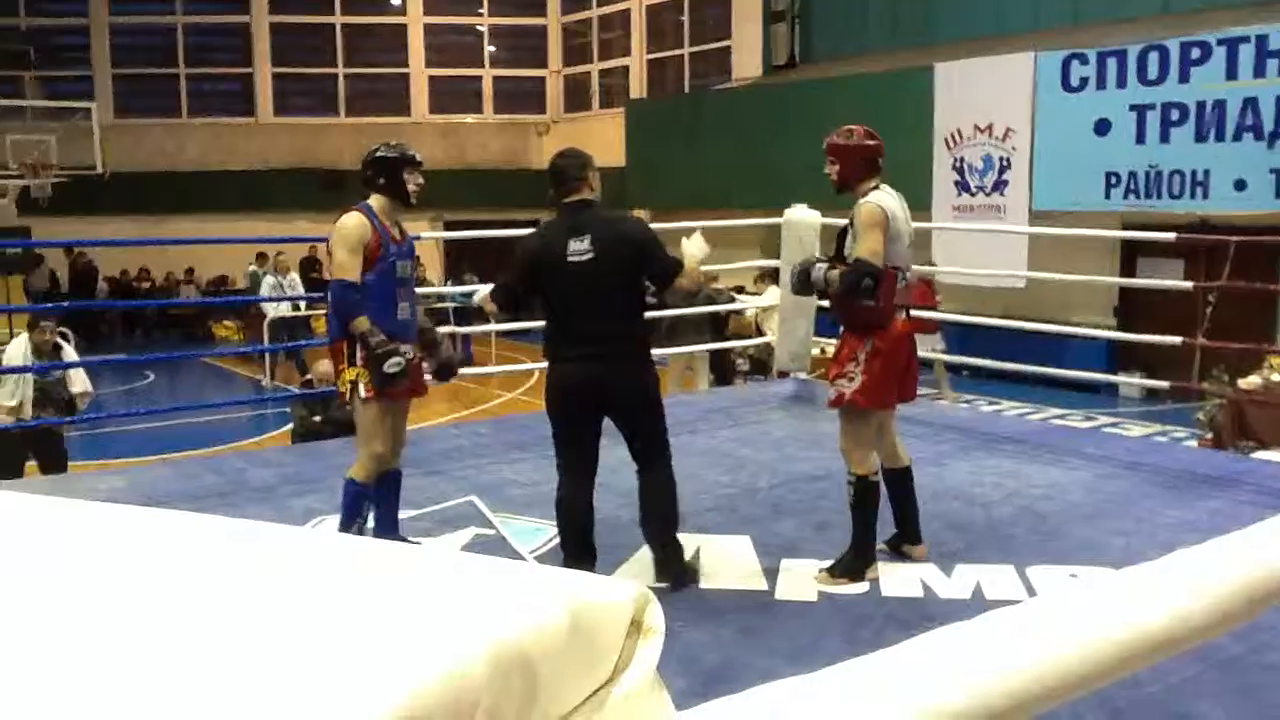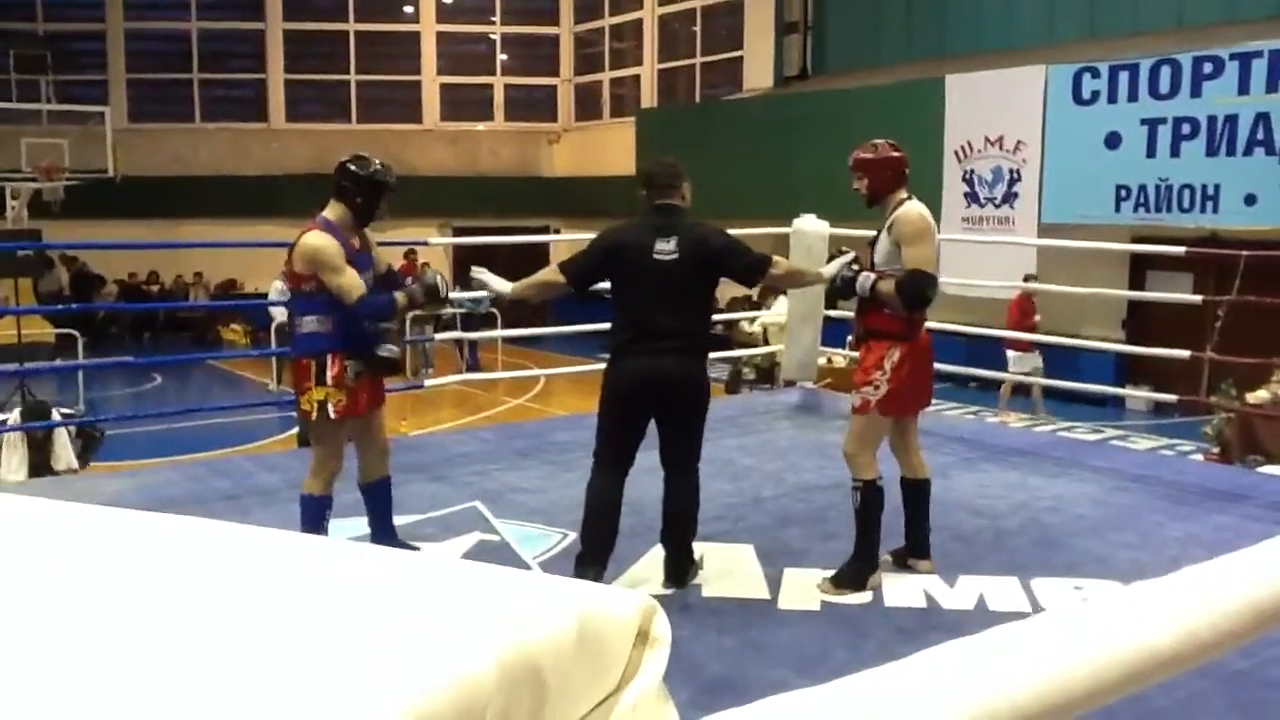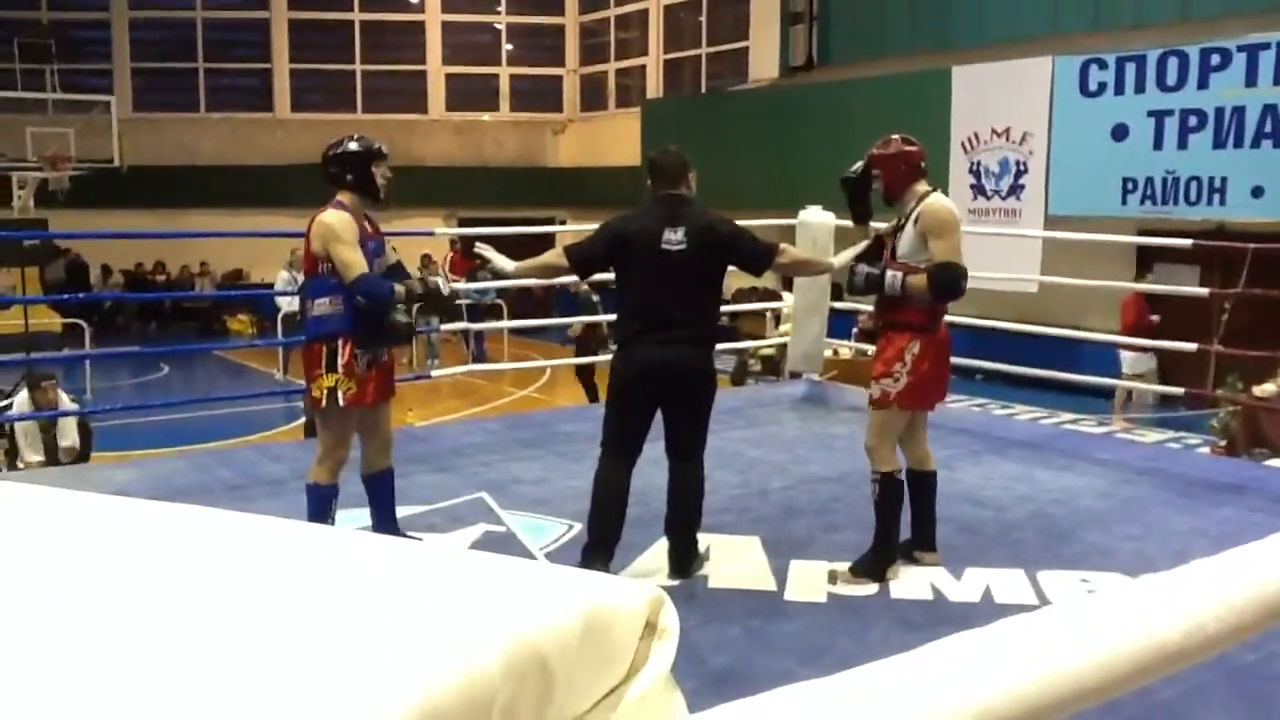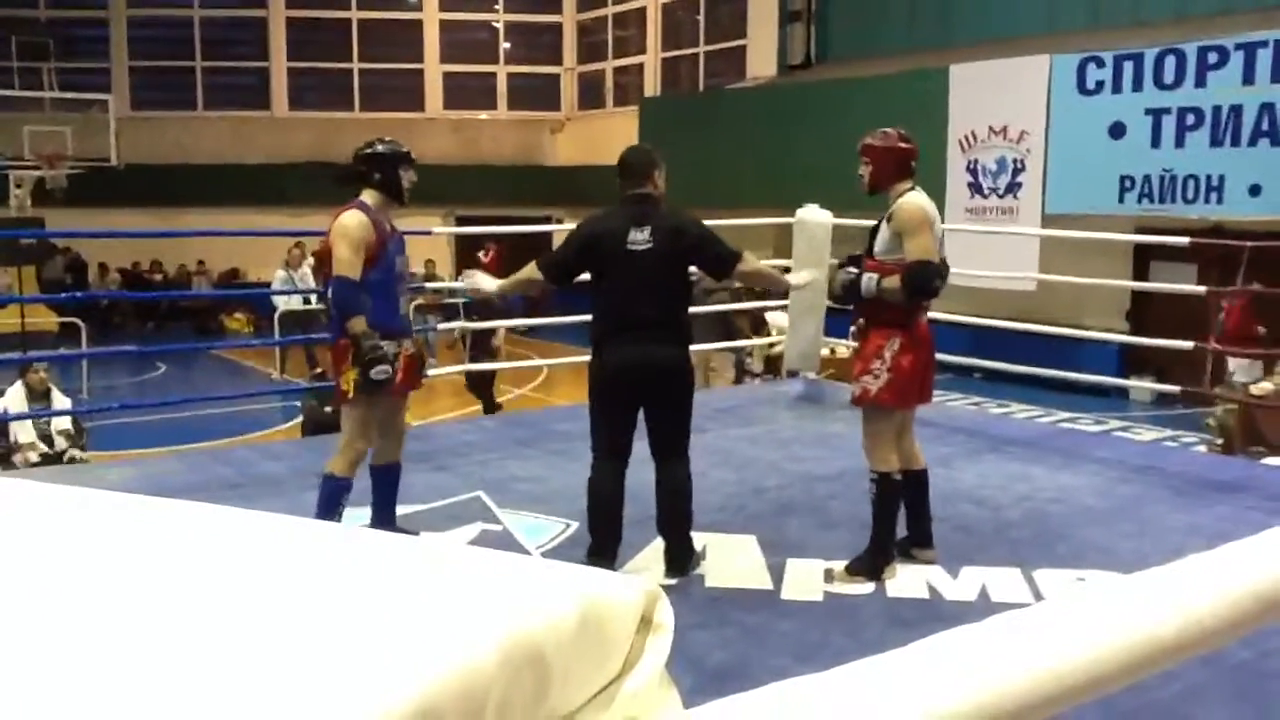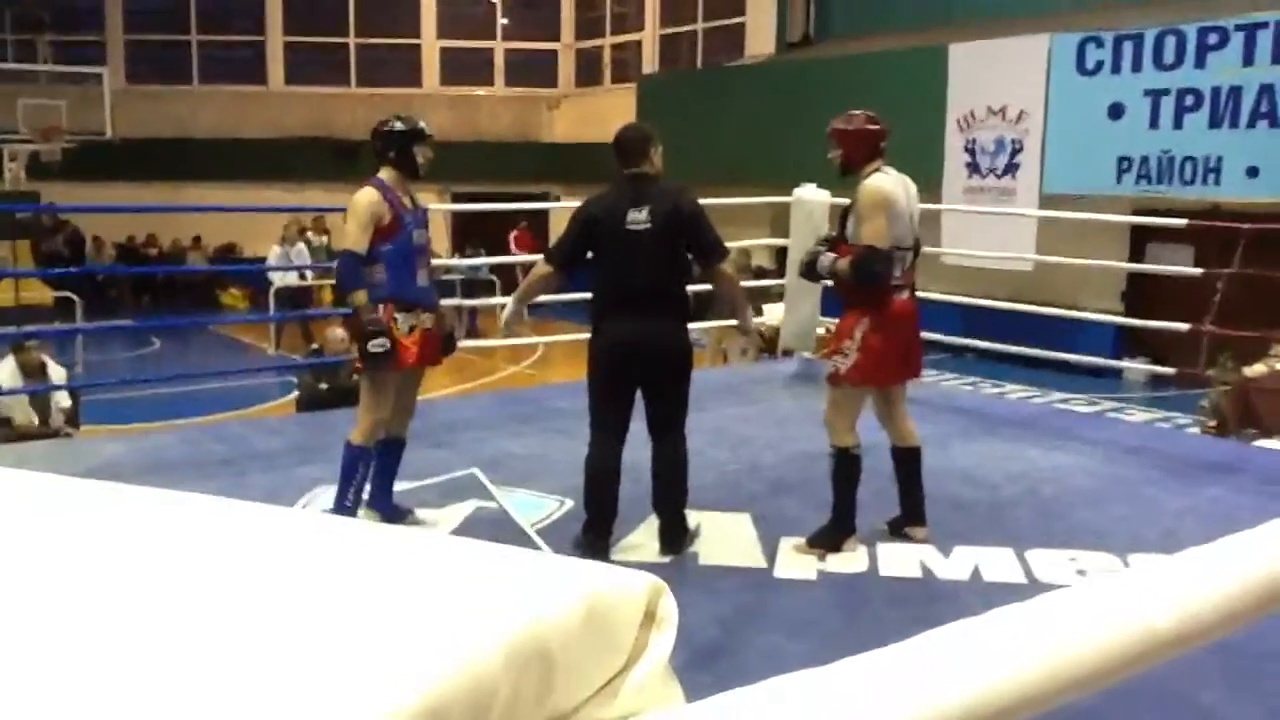
dt=1s
person 1, frame 1
left shoulder: (870, 207)
right shoulder: (892, 200)
left elbow: (862, 279)
left wrist: (817, 275)
right wrist: (835, 270)
left hip: (871, 338)
right hip: (892, 330)
left knee: (856, 447)
right knee: (884, 438)
left ankle: (861, 557)
right ankle: (910, 538)
person 1, frame 2
left shoulder: (910, 217)
right shoulder: (898, 217)
left elbow: (919, 290)
left wrist: (863, 282)
right wrist: (856, 275)
left hip: (894, 350)
right hip: (894, 346)
left knee: (858, 451)
right knee: (905, 447)
left ankle: (864, 566)
right ankle: (917, 550)
person 1, frame 3
left shoulder: (935, 210)
right shoulder: (907, 214)
left elbow: (951, 283)
right elbow: (871, 262)
left wrist: (885, 281)
right wrist: (859, 211)
left hip: (914, 343)
right hip: (902, 339)
left knee: (879, 444)
right knee: (912, 441)
left ankle: (883, 556)
right ankle: (923, 542)
person 1, frame 4
left shoulder: (909, 208)
right shoulder: (907, 205)
left elbow: (926, 281)
left wrist: (865, 285)
right wrist: (864, 268)
left hip: (894, 338)
right hip: (900, 334)
left knee: (879, 446)
right knee: (902, 439)
left ankle: (879, 555)
right ankle: (919, 539)
person 1, frame 5
left shoulder: (871, 190)
right shoulder: (901, 183)
left elbow: (870, 267)
left wrist: (825, 263)
right wrist: (842, 250)
left hip: (871, 316)
right hip: (897, 309)
left knee: (839, 419)
right knee: (895, 414)
left ankle: (841, 529)
right ankle: (913, 518)
person 2, frame 1
left shoulder: (537, 243)
right shoulder: (628, 230)
left elbow: (500, 305)
right elbow: (682, 282)
left wrist: (482, 296)
right wrist: (694, 254)
left hip: (568, 375)
right hip: (628, 369)
left knee: (575, 474)
right knee: (654, 462)
left ankle: (578, 569)
right ankle: (670, 560)
person 2, frame 2
left shoulder: (620, 237)
right shoulder: (708, 238)
left elbow: (560, 278)
right elbow: (773, 271)
left wrist: (510, 290)
right wrist: (822, 275)
left hip: (629, 370)
right hip: (686, 372)
left knee: (609, 469)
right knee: (682, 470)
left ankle: (590, 568)
right ankle: (679, 566)
person 2, frame 3
left shoulder: (626, 227)
right shoulder: (714, 228)
left elbow: (565, 260)
right elbow: (780, 258)
left wrist: (514, 268)
right wrist: (831, 265)
left hip: (636, 360)
right hip: (693, 362)
left knee: (616, 458)
right knee: (686, 460)
left ankle: (596, 557)
right ankle: (683, 557)
person 2, frame 4
left shoulder: (596, 228)
right shoulder: (681, 226)
left elbow: (542, 273)
right elbow: (740, 267)
left wrist: (497, 286)
right wrist: (788, 282)
left hip: (613, 360)
right hip: (669, 359)
left knee: (608, 460)
right knee: (672, 459)
left ankle: (601, 558)
right ankle: (679, 555)
person 2, frame 5
left shoulder: (597, 207)
right shoulder: (680, 203)
left elbow: (551, 267)
right elbow: (719, 269)
left wrist: (517, 303)
right wrist: (743, 312)
left hip: (612, 336)
right hip: (667, 336)
left knee: (605, 438)
right knee: (668, 437)
left ankle: (595, 536)
right ankle: (673, 532)
person 3, frame 1
left shoulder: (400, 230)
right shoulder: (355, 224)
right elbow: (346, 298)
left wrist: (432, 342)
right wrist: (379, 347)
left hip: (399, 351)
right hip: (365, 354)
left knee: (393, 449)
right knee: (374, 452)
left ankle: (387, 535)
person 3, frame 2
left shoulder: (358, 236)
right shoulder: (318, 243)
left elbow: (385, 283)
right elbow: (365, 306)
left wrist: (387, 339)
right wrist: (419, 294)
left hip: (360, 361)
right hip: (326, 366)
left knee: (376, 451)
right knee: (327, 465)
left ankle: (384, 540)
person 3, frame 3
left shoulder: (368, 224)
right shoulder: (333, 221)
left elbow: (393, 278)
right elbow: (364, 288)
left wrist: (399, 308)
right wrist: (412, 292)
left hip: (370, 348)
right hip: (336, 352)
left knee: (379, 442)
right knee: (333, 452)
left ankle: (386, 531)
person 3, frame 4
left shoulder: (387, 223)
right shoulder: (353, 222)
right elbow: (344, 294)
left wrist: (406, 344)
right wrist: (368, 347)
left hip: (394, 345)
right hip: (364, 349)
left knee: (392, 437)
right knee: (355, 444)
left ankle: (383, 524)
person 3, frame 5
left shoulder: (412, 202)
right shoulder: (370, 198)
right elbow: (349, 266)
left wrist: (438, 316)
right wrist: (365, 320)
left hip: (416, 321)
right hip: (386, 322)
left knee: (400, 416)
right knee: (373, 419)
left ankle: (381, 501)
right ankle: (344, 511)
